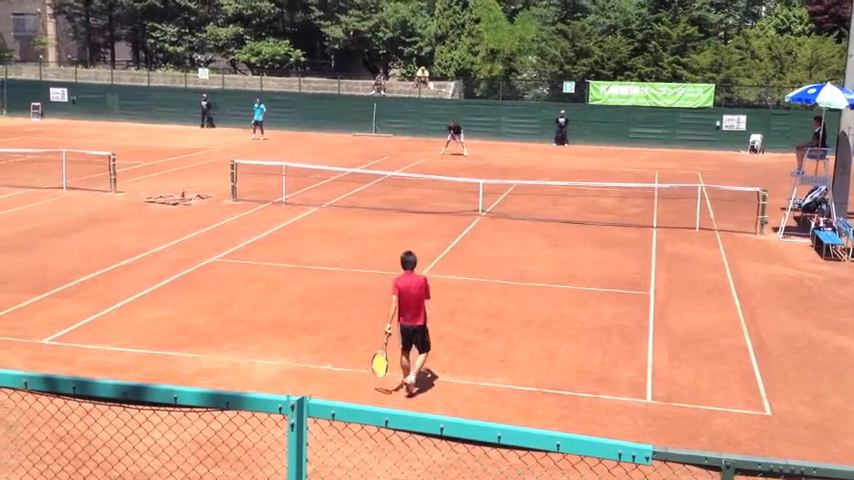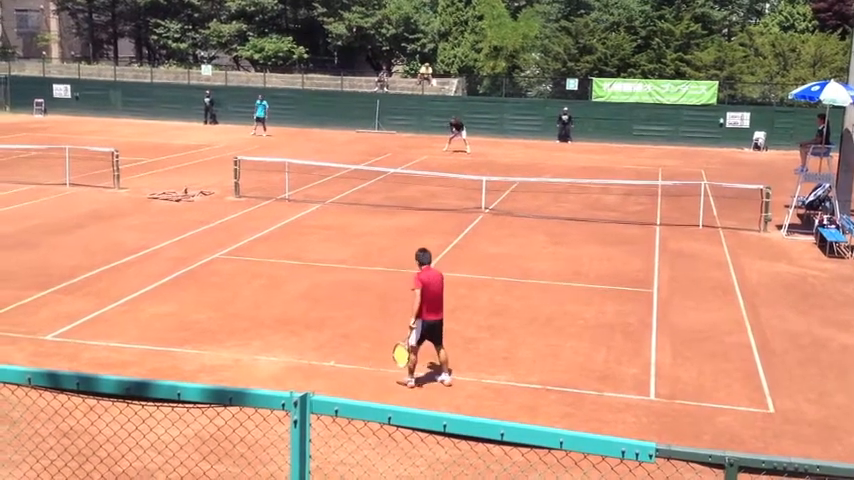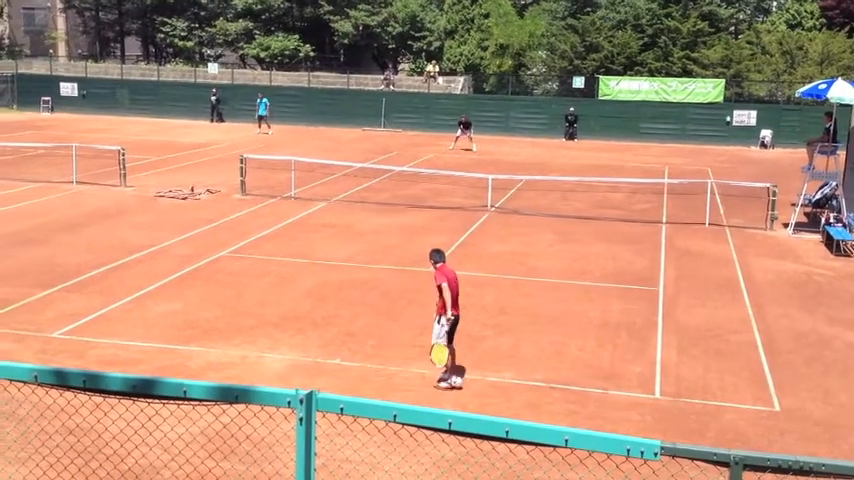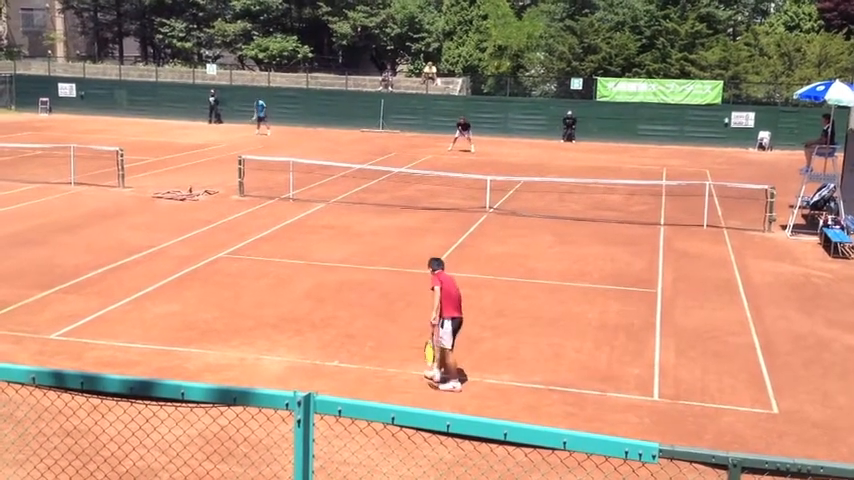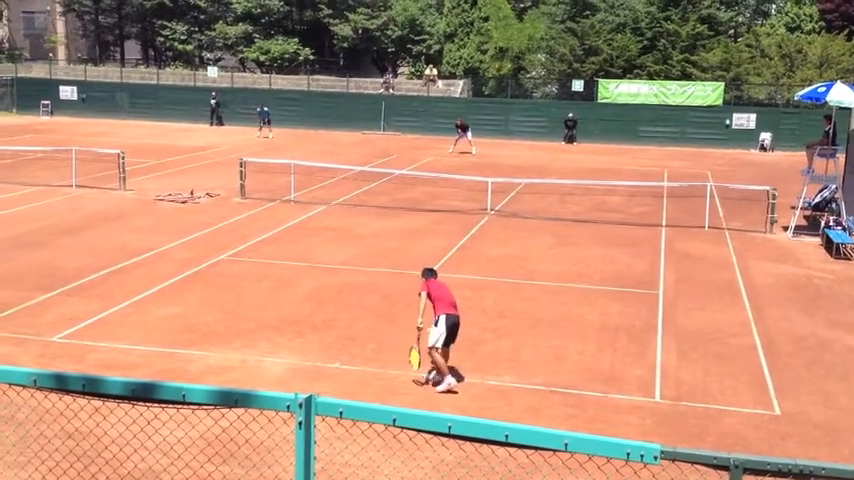
dt=0.4s
person 1, frame 1
left shoulder: (397, 282)
right shoulder: (422, 279)
left elbow: (394, 304)
left wrist: (389, 323)
left hip: (404, 324)
right hip: (420, 324)
left knee: (405, 353)
right knee: (423, 353)
left ankle: (406, 379)
right ankle: (412, 377)
person 1, frame 2
left shoulder: (419, 276)
right shoulder: (439, 274)
left elbow: (417, 298)
left wrist: (413, 318)
left hip: (423, 319)
right hip: (438, 318)
left knee: (413, 348)
right knee: (439, 347)
left ankle: (410, 379)
right ankle: (445, 376)
person 1, frame 3
left shoulder: (439, 272)
right shoulder: (452, 272)
left elbow: (446, 290)
left wrist: (448, 311)
left hip: (445, 315)
right hip: (455, 314)
right knee: (449, 345)
left ankle: (453, 379)
right ankle: (450, 374)
person 1, frame 4
left shoulder: (436, 277)
right shoulder: (449, 278)
left elbow: (437, 293)
left wrist: (433, 314)
left hip: (448, 318)
right hip: (457, 317)
left knee: (447, 350)
right knee: (442, 346)
left ankle: (454, 382)
right ankle: (437, 372)
person 1, frame 5
left shoulder: (426, 284)
right shoulder: (442, 285)
left elbow: (423, 298)
left wrist: (420, 318)
left hip: (444, 316)
right hip: (455, 316)
left knee: (432, 350)
right knee: (444, 348)
left ankle: (448, 379)
right ankle: (437, 374)
